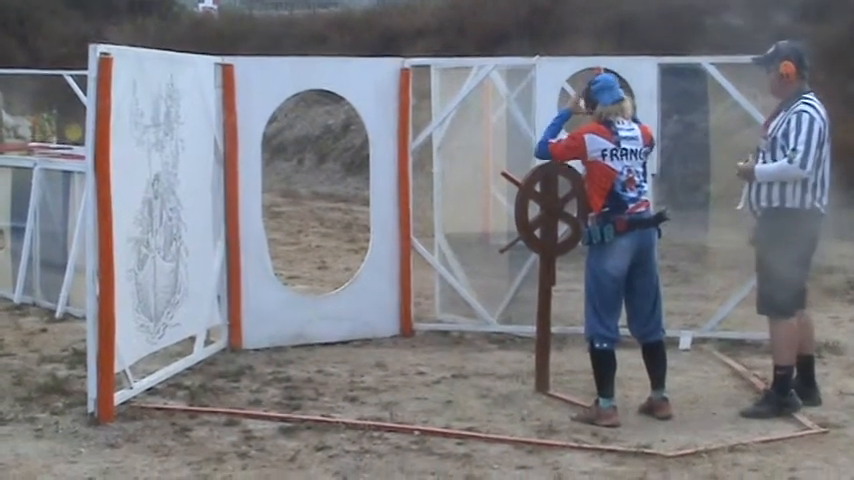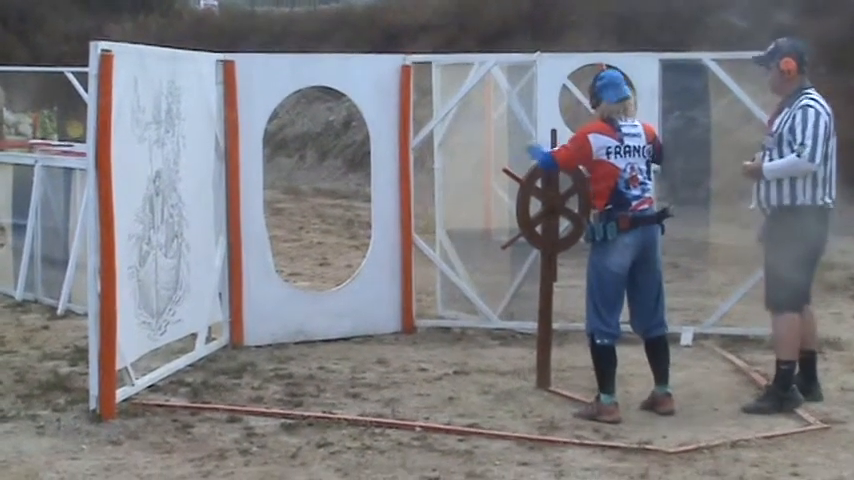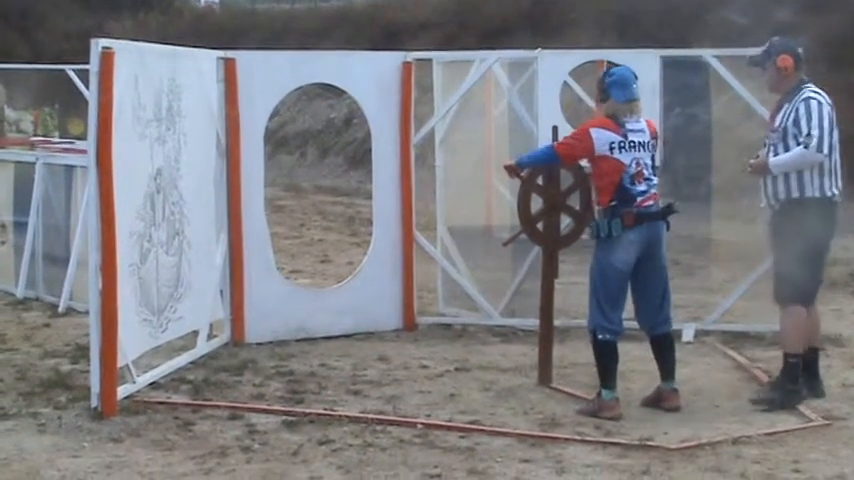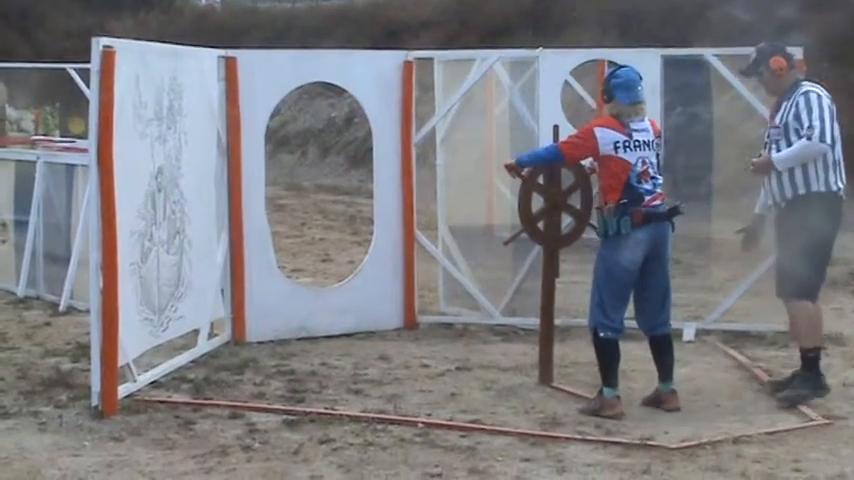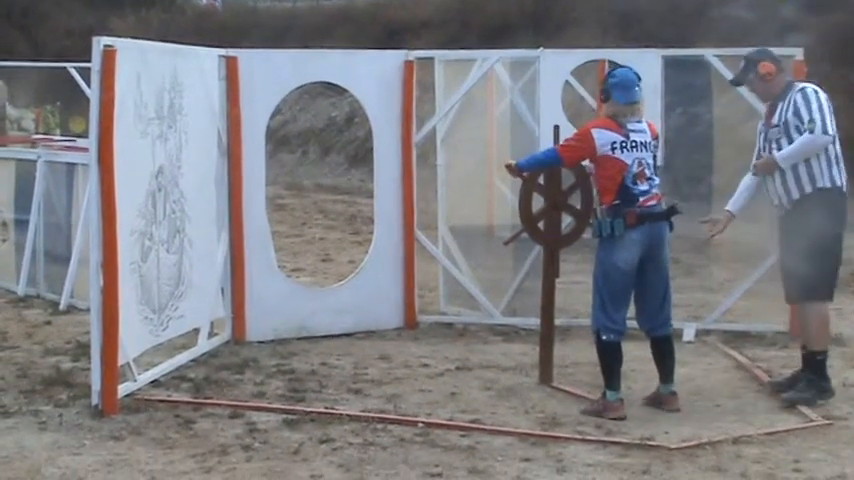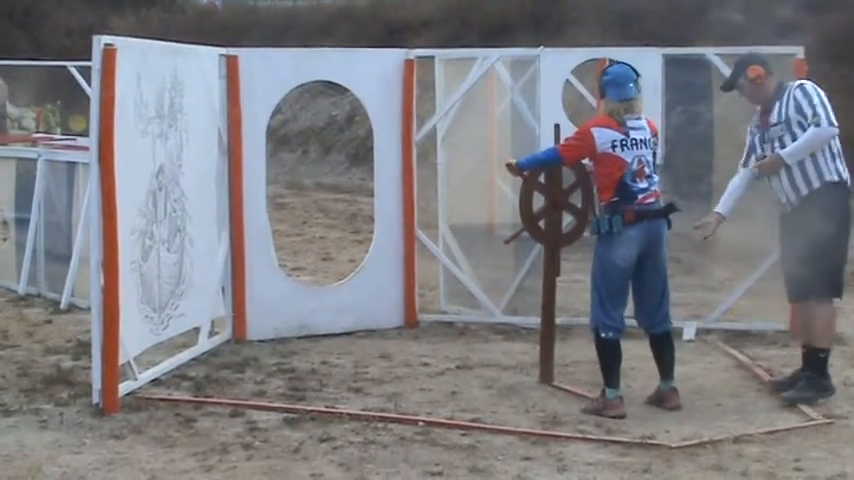
dt=0.2s
person 1, frame 1
left shoulder: (805, 114)
right shoulder: (790, 110)
left elbow: (799, 167)
left wrist: (755, 171)
right wrist: (758, 168)
left hip: (791, 220)
right hip: (780, 218)
left knee: (780, 307)
right knee: (793, 304)
left ankle: (782, 392)
right ankle: (806, 383)
person 1, frame 2
left shoulder: (810, 108)
right shoulder: (791, 107)
left elbow: (808, 161)
left wrist: (763, 169)
left hip: (800, 217)
right hip: (787, 215)
left knee: (784, 302)
right knee: (798, 300)
left ankle: (783, 388)
right ankle: (807, 379)
person 1, frame 3
left shoulder: (811, 101)
right shoulder: (787, 104)
left elbow: (816, 152)
left wrist: (770, 164)
left hip: (809, 209)
right hip: (792, 209)
left knee: (791, 296)
right knee: (802, 295)
left ankle: (790, 381)
right ankle: (809, 375)
person 1, frame 4
left shoulder: (810, 96)
right shoulder: (783, 105)
left elbow: (818, 144)
left wrist: (773, 161)
right wrist: (759, 213)
left hip: (815, 204)
right hip: (794, 206)
left knee: (796, 290)
right knee: (801, 291)
left ankle: (812, 374)
right ankle: (809, 371)
person 1, frame 5
left shoulder: (806, 95)
right shoulder: (771, 114)
left elbow: (822, 136)
right elbow: (758, 171)
left wrist: (778, 159)
right wrist: (729, 211)
left hip: (820, 202)
right hip: (795, 208)
left knee: (811, 293)
right knee: (799, 293)
left ankle: (818, 378)
right ankle: (808, 370)
person 1, frame 6
left shoulder: (803, 92)
right shoulder: (760, 122)
left elbow: (826, 129)
right elbow: (745, 172)
left wrist: (782, 157)
right wrist: (719, 213)
left hip: (824, 199)
right hip: (795, 208)
left knee: (818, 291)
right knee: (800, 293)
left ankle: (820, 376)
right ankle: (809, 368)
person 2, frame 1
left shoulder: (589, 136)
right shoulder: (643, 133)
left elbow: (543, 149)
left wrist: (567, 111)
right wrist: (624, 115)
left hip: (611, 236)
right hip: (645, 231)
left knee: (602, 325)
right knee: (649, 321)
left ankle: (605, 406)
right ankle: (659, 398)
person 2, frame 2
left shoulder: (593, 134)
right shoulder: (647, 132)
left elbow: (551, 162)
left wrist: (535, 151)
left hip: (614, 234)
right hip: (648, 228)
left knee: (603, 322)
right knee: (651, 317)
left ankle: (607, 402)
right ankle: (663, 394)
person 2, frame 3
left shoulder: (595, 131)
right shoulder: (649, 129)
left elbow: (555, 153)
left wrist: (520, 164)
left hip: (619, 231)
right hip: (653, 225)
left knee: (604, 318)
right knee: (656, 313)
left ankle: (608, 398)
right ankle: (669, 389)
person 2, frame 4
left shoulder: (600, 130)
right shoulder: (653, 129)
left elbow: (558, 152)
left wrist: (520, 163)
left hip: (626, 230)
right hip: (659, 225)
left knee: (605, 316)
right knee: (656, 315)
left ankle: (609, 397)
right ankle: (667, 390)
person 2, frame 5
left shoulder: (597, 131)
right shoulder: (650, 131)
left elbow: (557, 155)
left wrist: (520, 166)
left hip: (621, 231)
right hip: (656, 226)
left knee: (608, 319)
right knee: (657, 315)
left ankle: (612, 399)
right ankle: (667, 391)
person 2, frame 6
left shoulder: (597, 130)
right shoulder: (649, 128)
left elbow: (557, 155)
left wrist: (520, 165)
left hip: (619, 228)
right hip: (654, 223)
left knee: (607, 316)
right knee: (656, 312)
left ankle: (612, 397)
right ankle: (668, 388)
